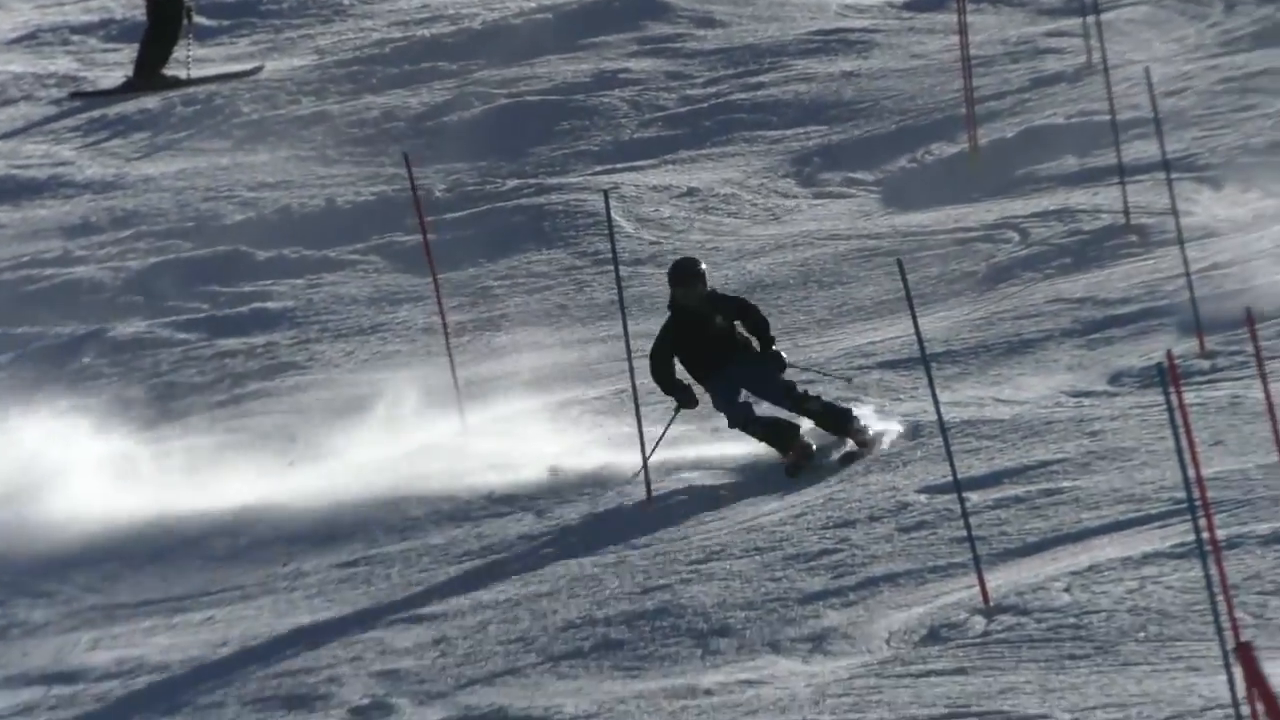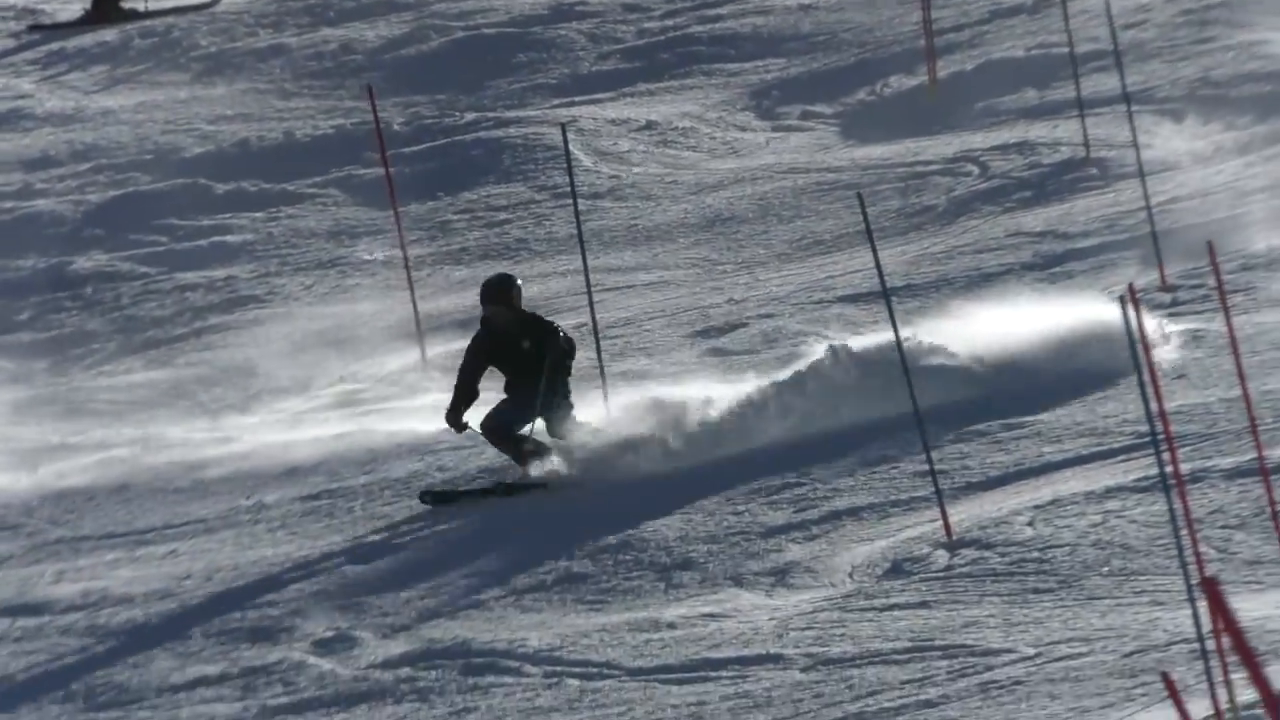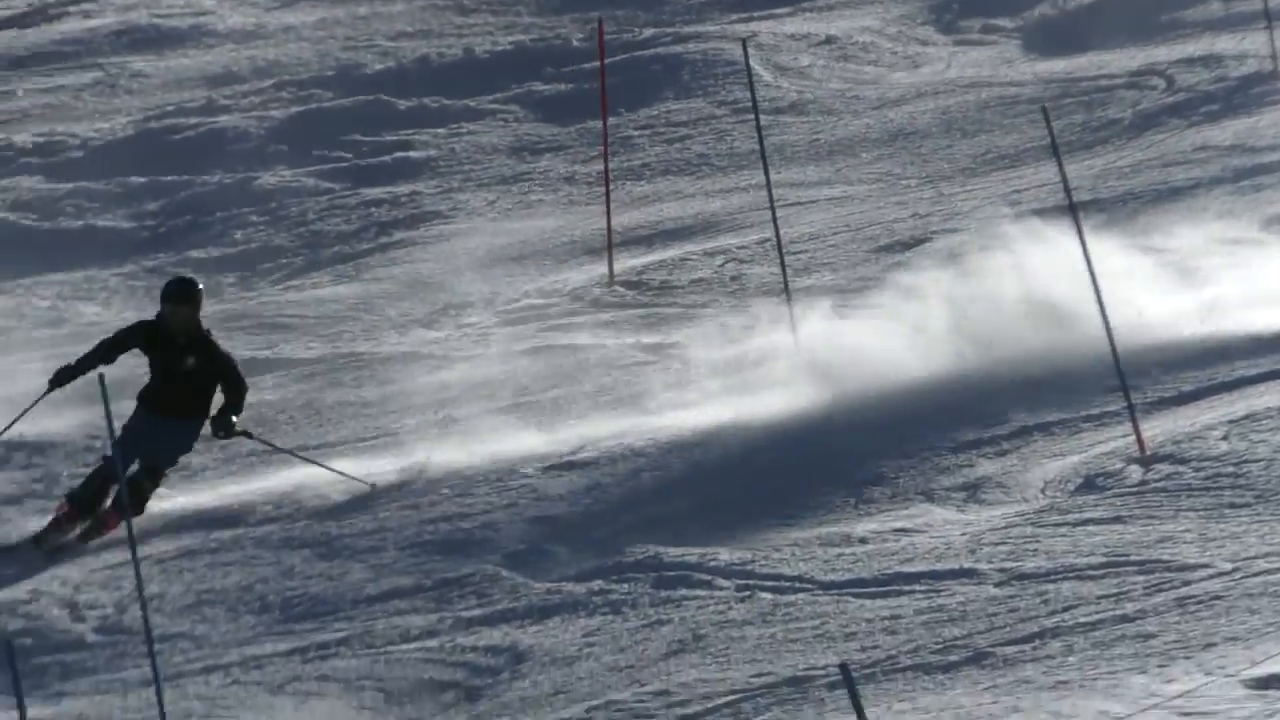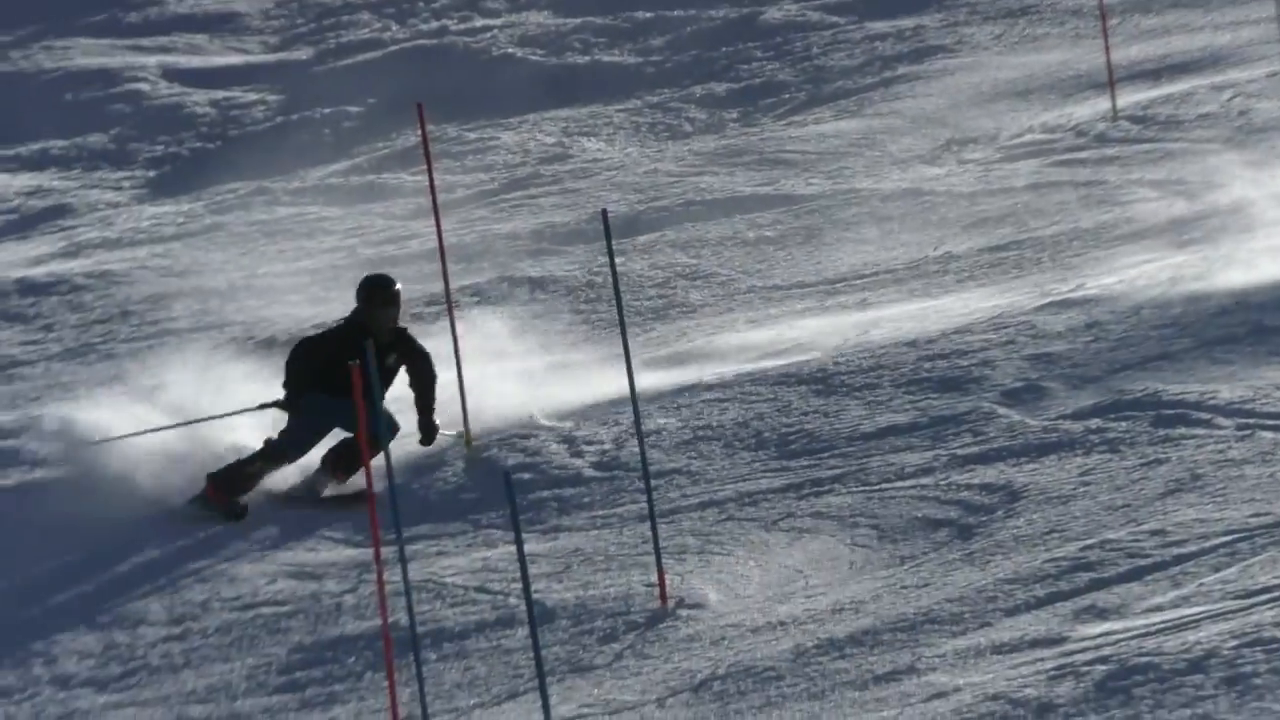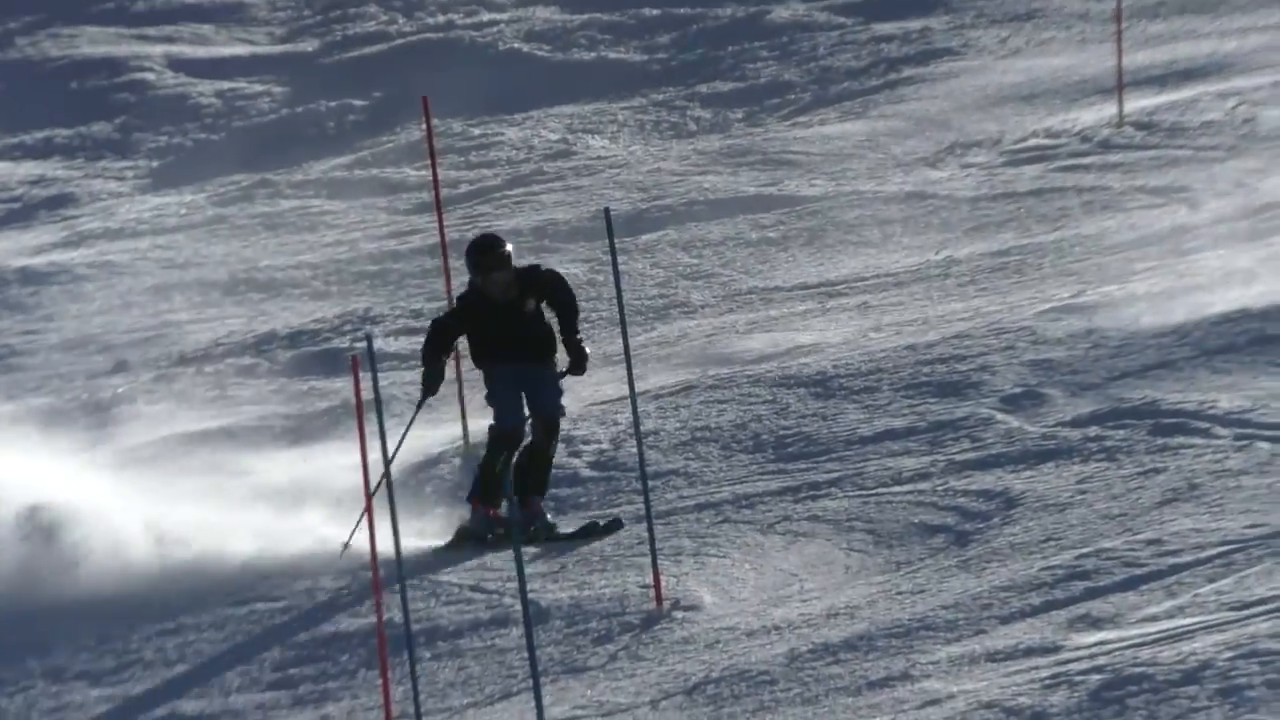
dt=0.5s
person 1, frame 1
left shoulder: (717, 302)
right shoulder: (673, 330)
left elbow: (750, 314)
right elbow: (659, 366)
left wrist: (768, 348)
right wrist: (680, 392)
left hip: (741, 361)
right hip: (715, 379)
left knee: (790, 397)
right knee: (742, 417)
left ankle: (851, 426)
right ankle: (796, 443)
person 1, frame 2
left shoulder: (534, 326)
right shoulder: (486, 339)
left elbow: (564, 347)
right elbow: (468, 377)
left wrist: (561, 364)
right wrist: (456, 410)
left hip: (550, 383)
right hip: (522, 392)
left knee: (559, 424)
right knee: (491, 428)
right ankle: (540, 459)
person 1, frame 3
left shoulder: (206, 348)
right shoulder: (152, 332)
left elbow: (234, 384)
right elbow: (113, 345)
left wrist: (228, 415)
right wrist: (75, 369)
left hip: (186, 421)
right hip: (150, 411)
left knee: (152, 467)
right knee: (115, 465)
left ankle: (107, 519)
right ankle: (70, 511)
person 1, frame 4
left shoulder: (401, 342)
right shoulder: (346, 335)
left elbow: (423, 373)
right elbow: (303, 354)
left wrist: (426, 419)
right wrist: (294, 392)
left hip: (363, 403)
right hip: (325, 398)
left knee: (386, 429)
right knee: (287, 449)
left ankle: (324, 477)
right ankle: (217, 489)
person 1, frame 5
left shoulder: (534, 280)
right shoulder: (471, 305)
left elbow: (562, 295)
right elbow: (439, 336)
left wrist: (573, 342)
right wrist: (432, 375)
left hip: (539, 364)
right hip: (499, 369)
left knee: (548, 425)
right knee: (510, 431)
left ankle: (530, 505)
right ankle: (482, 511)
